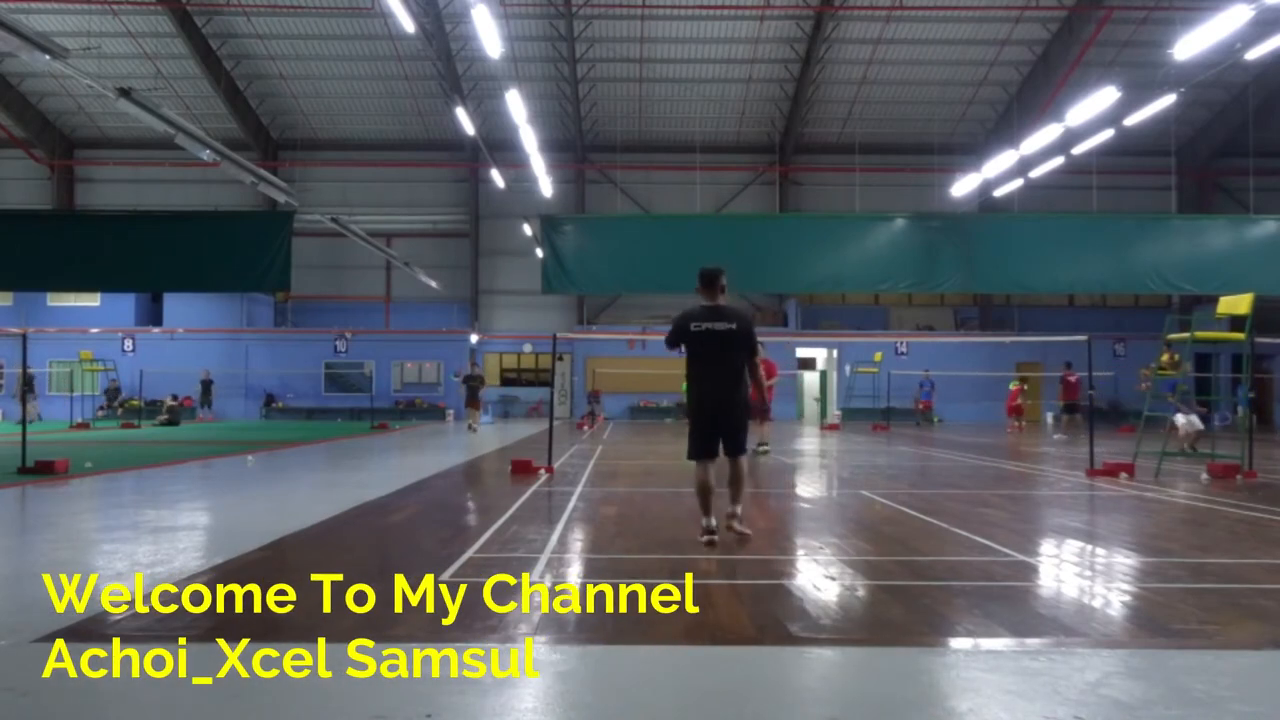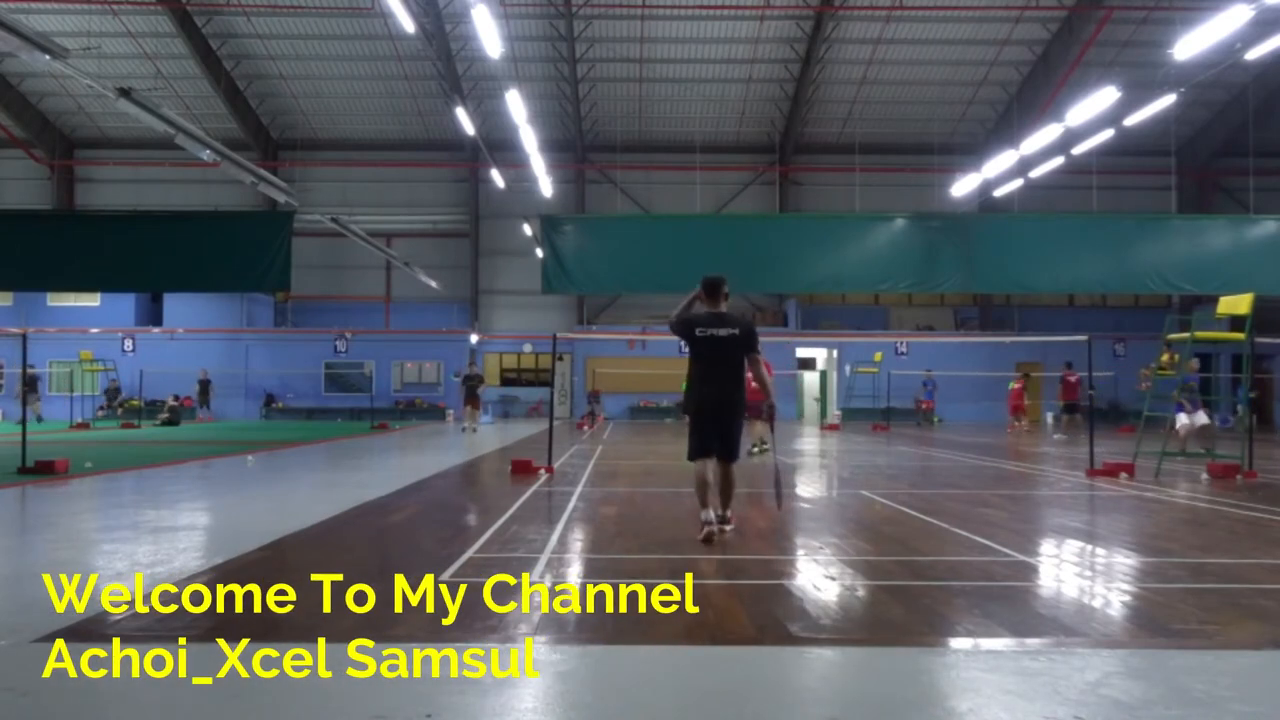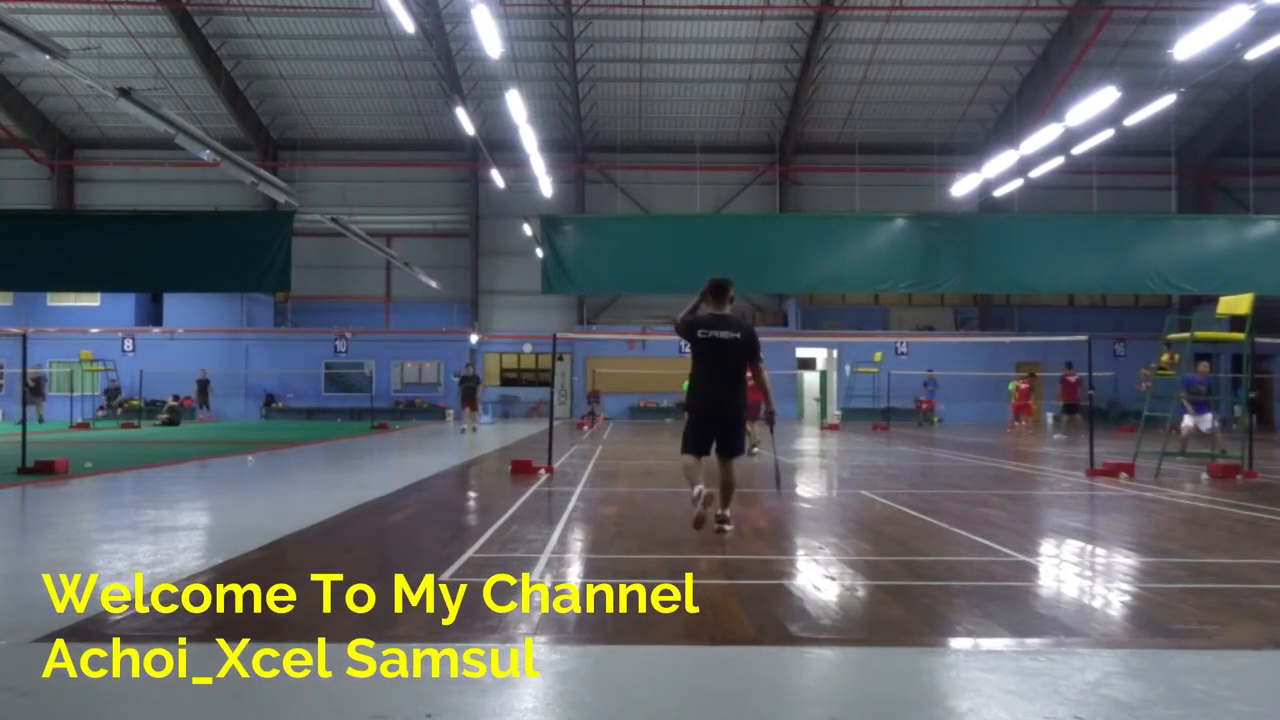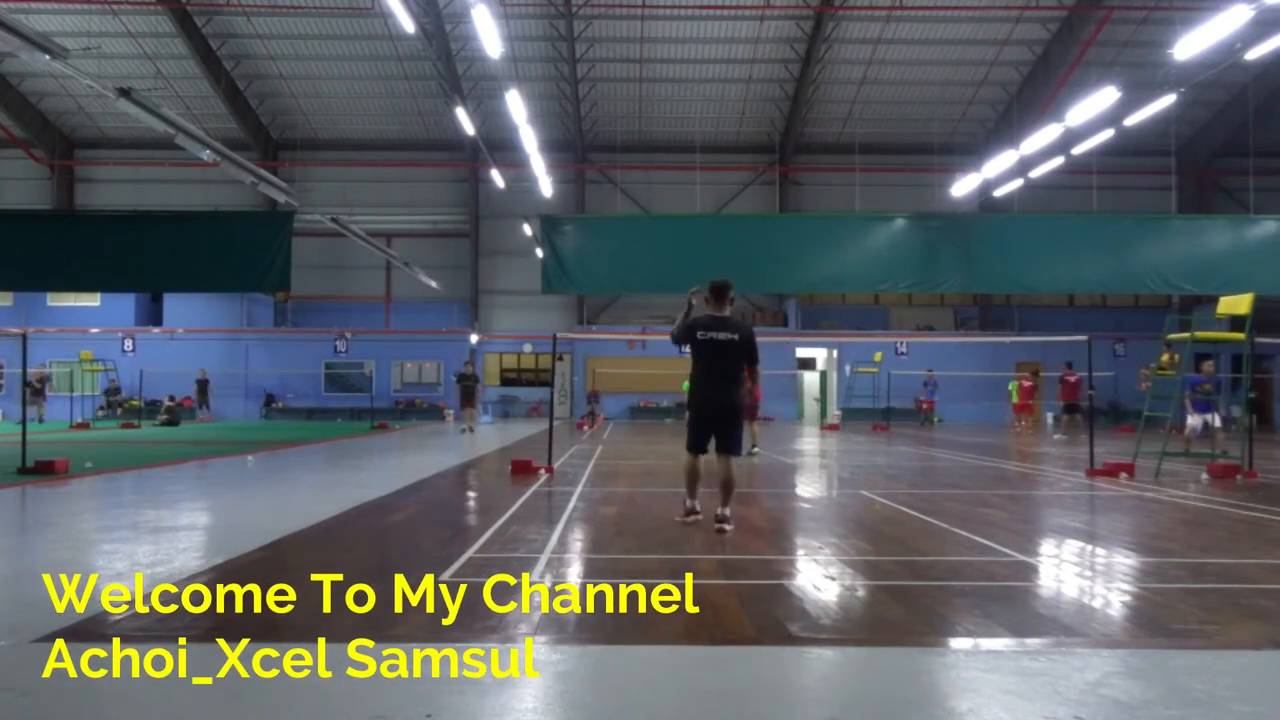
dt=0.2s
person 1, frame 1
left shoulder: (687, 319)
right shoulder: (741, 320)
left elbow: (670, 344)
right elbow: (753, 364)
right wrist: (761, 395)
left hip: (700, 402)
right hip: (734, 401)
left knee: (703, 463)
right knee: (736, 457)
left ankle: (708, 524)
right ankle: (735, 512)
person 1, frame 2
left shoulder: (692, 323)
right shoulder: (744, 326)
left elbow: (673, 322)
right elbow: (756, 364)
left wrist: (692, 296)
right wrist: (769, 397)
left hip: (700, 404)
right hip: (732, 404)
left knee: (702, 461)
right knee: (726, 462)
left ankle: (707, 518)
right ankle: (725, 515)
person 1, frame 3
left shoulder: (696, 325)
right shoulder: (745, 330)
left elbow: (679, 324)
right elbow: (757, 370)
left wrist: (697, 301)
right wrist: (768, 403)
left hip: (701, 404)
right hip: (733, 405)
left knee: (691, 454)
right knee: (727, 460)
left ankle: (698, 491)
right ankle: (724, 515)
person 1, frame 4
left shoulder: (695, 326)
right shoulder: (744, 331)
left elbow: (675, 336)
right elbow: (753, 370)
left wrist: (688, 307)
right wrist: (753, 389)
left hip: (701, 402)
right hip: (732, 404)
left knee: (694, 453)
right knee: (726, 458)
left ankle: (692, 505)
right ankle: (723, 514)
